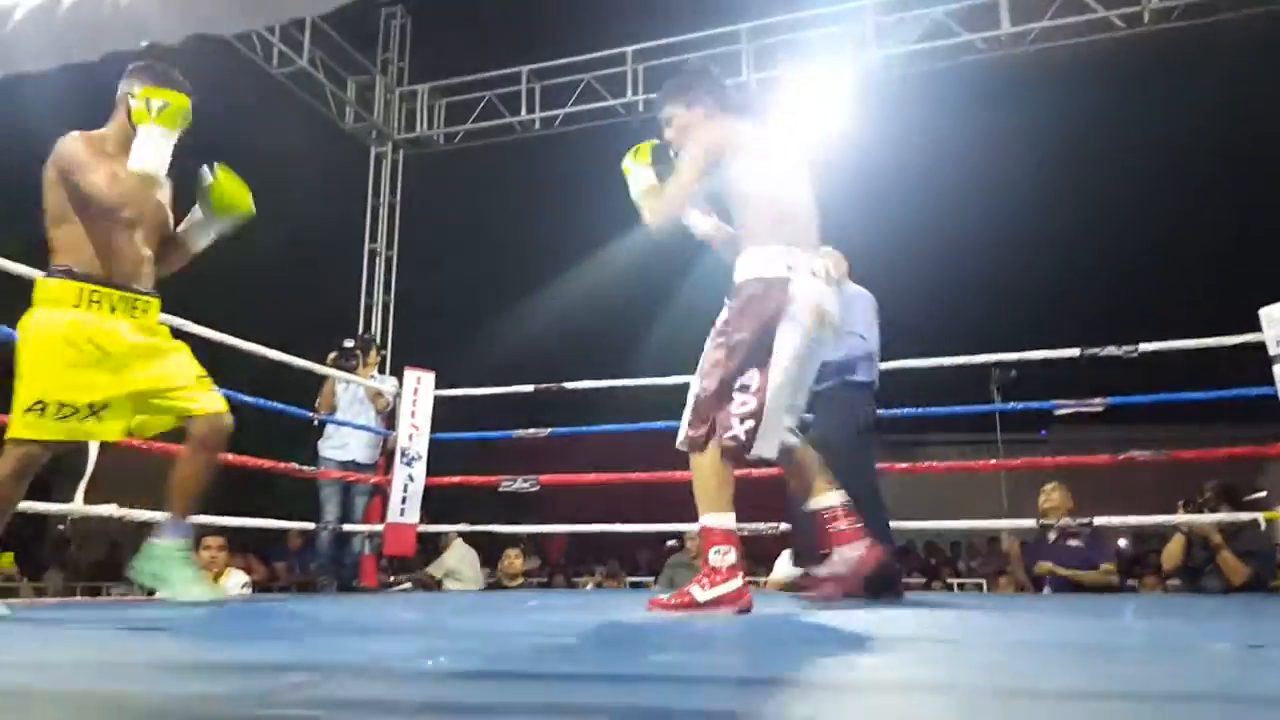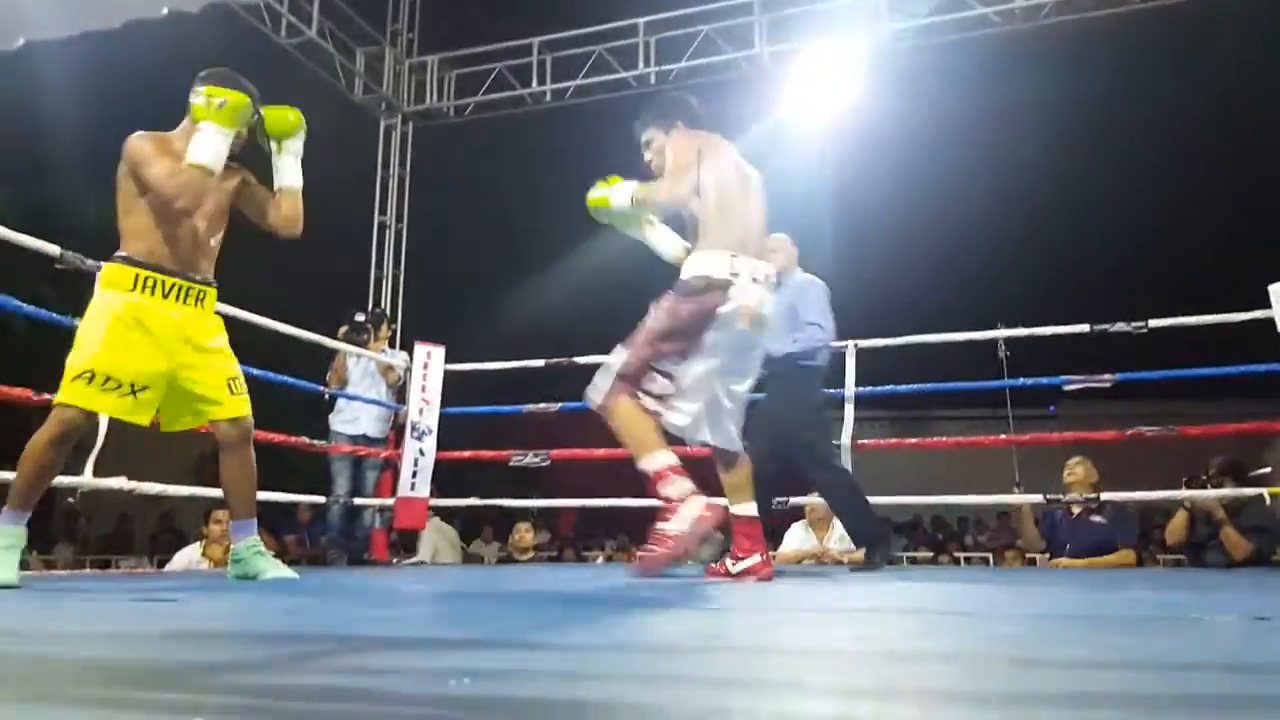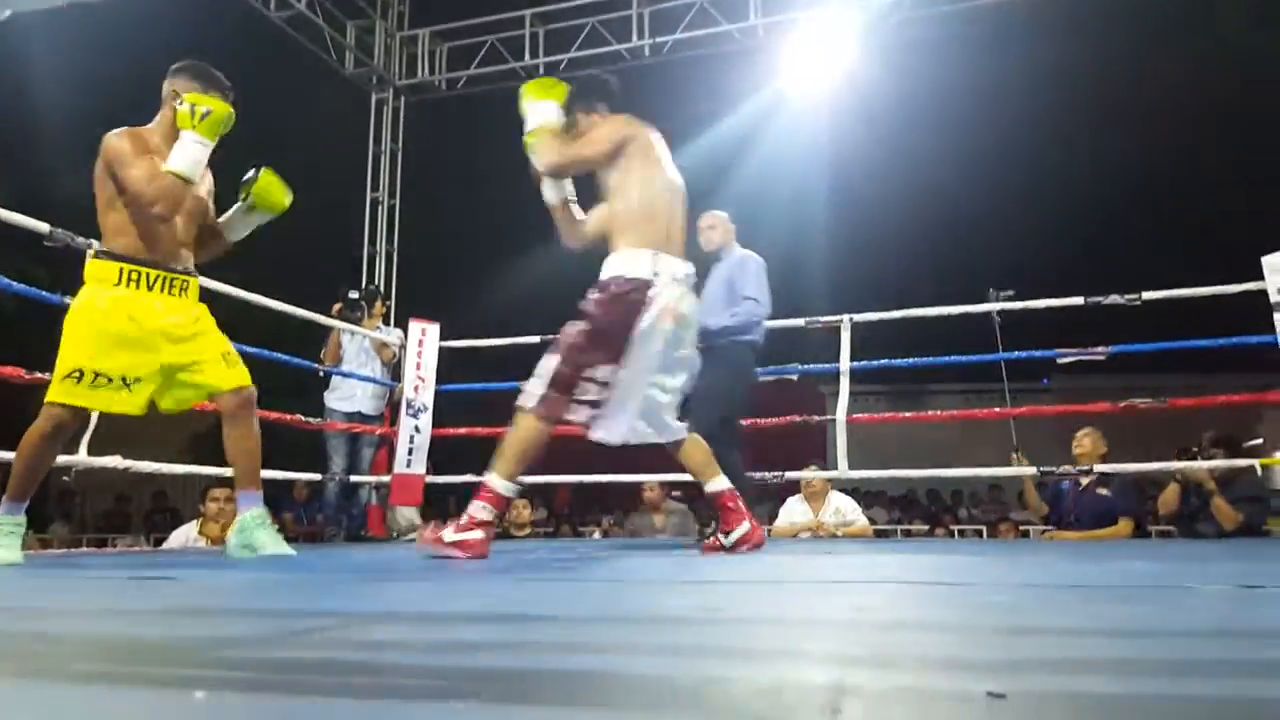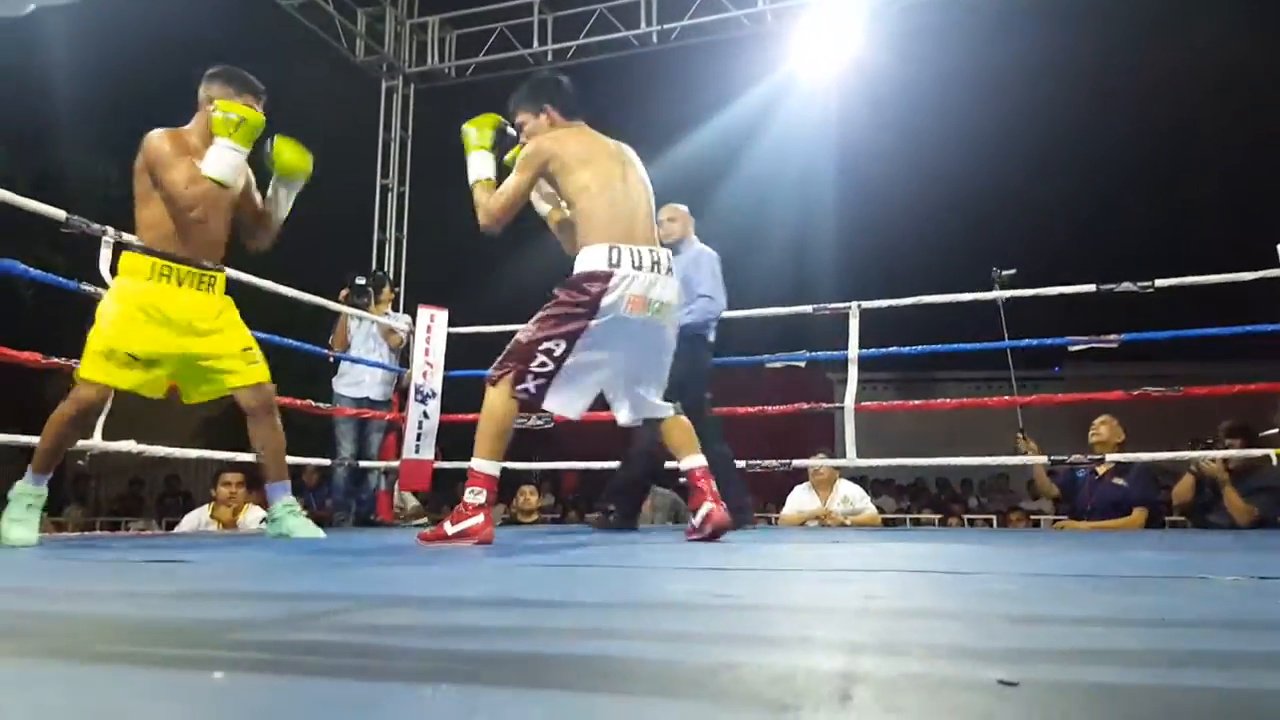
dt=0.3s
person 1, frame 1
left shoulder: (156, 182)
right shoulder: (76, 149)
right elbow: (123, 207)
left wrist: (212, 218)
right wrist: (156, 134)
left hip: (140, 326)
right hip: (71, 317)
left knee: (213, 423)
left ankle: (167, 551)
person 1, frame 2
left shoulder: (233, 177)
right shoulder: (143, 146)
left elbow: (289, 223)
right elbow: (181, 199)
left wrist: (288, 151)
right wrist: (214, 132)
left hip: (196, 314)
right hip: (131, 301)
left knee: (237, 427)
right knee: (70, 419)
left ankle: (247, 550)
person 1, frame 3
left shoulder: (202, 173)
right shoulder: (121, 143)
right elbow: (159, 204)
left wrist: (250, 209)
right wrist: (196, 139)
left hip: (181, 304)
right hip: (116, 297)
left knee: (239, 398)
right knee: (61, 414)
left ankle: (250, 526)
person 1, frame 4
left shoulder: (235, 169)
right shoulder: (162, 142)
left elbow: (260, 236)
right elbow: (196, 207)
left wrist: (286, 184)
right wrist: (230, 146)
left hip: (208, 297)
right hip: (147, 289)
left knee: (259, 394)
right knee: (89, 394)
left ankle: (283, 510)
person 2, frame 1
left shoulder: (712, 135)
right shoulder: (767, 147)
left elbow: (661, 216)
left wrist: (639, 177)
right wrist: (697, 213)
left hip: (772, 284)
right hip: (809, 293)
left knee: (707, 430)
right knee: (768, 434)
left ankle: (720, 576)
right ankle: (845, 540)
person 2, frame 2
left shoulder: (690, 144)
right shoulder: (736, 172)
left elbow: (674, 195)
left wrist: (619, 195)
right wrist: (645, 227)
left hip: (718, 289)
right hip: (752, 298)
left knee: (616, 390)
right knee: (720, 430)
left ankle: (684, 506)
right ankle: (749, 553)
person 2, frame 3
left shoulder: (623, 130)
right shoulder: (633, 179)
left elbow: (550, 157)
right elbow: (577, 238)
left wrist: (536, 109)
right wrist: (553, 182)
left hip: (634, 286)
right hip: (674, 297)
left knee: (546, 401)
right knee: (662, 422)
left ankle: (473, 525)
right ankle: (738, 524)
person 2, frame 4
left shoulder: (547, 145)
right shoulder: (623, 153)
left elbow: (490, 218)
left wrist: (478, 152)
right wrist: (539, 188)
left hip: (606, 282)
right hip: (658, 285)
left knee: (506, 380)
right knee: (651, 403)
left ankle: (473, 513)
right ankle: (709, 503)
person 3, frame 1
left shoulder: (855, 297)
left elbow: (863, 343)
left wrist: (816, 359)
left hip: (846, 398)
right hip: (833, 399)
left knee: (855, 484)
left ankle: (883, 578)
person 3, frame 2
left shoulder: (808, 286)
right shoulder: (777, 299)
left elbow: (821, 333)
left wrist: (776, 352)
left hip: (798, 383)
right hip: (780, 386)
left knee: (817, 465)
right knee: (761, 465)
left ankle: (874, 539)
person 3, frame 3
left shoulder: (746, 261)
right shoulder: (716, 274)
left elbow: (758, 307)
left wrist: (713, 326)
left hip: (733, 357)
right hip: (714, 358)
left knee: (708, 433)
right knee: (719, 435)
person 3, frame 4
left shoulder: (702, 256)
right shoulder: (676, 262)
left elbow: (713, 304)
left hip: (687, 354)
right hip: (675, 355)
left knee: (654, 431)
right knee: (695, 433)
person 4, frame 1
left shoulder: (387, 382)
right shoulder: (340, 380)
left elbow: (381, 405)
right elbow: (324, 409)
left wrist: (361, 372)
right wrist: (331, 374)
left hip: (365, 459)
right hip: (333, 454)
left knee: (357, 522)
right knee: (329, 520)
left ankle: (348, 580)
right ankle: (325, 579)
person 4, frame 2
left shoulder: (398, 357)
right shoulder: (351, 353)
left elbow: (392, 379)
right elbow: (335, 383)
left wrist: (372, 347)
right wrist: (343, 347)
left hip: (376, 433)
right hip: (344, 429)
left knee: (368, 496)
right knee: (340, 494)
left ankle: (359, 554)
right ankle: (336, 553)
person 4, frame 3
left shoulder: (393, 333)
right shoulder: (345, 331)
left elbow: (386, 356)
right elbow: (329, 361)
left wrist: (366, 324)
right wrist: (336, 325)
left hip: (371, 410)
right hip: (340, 406)
left knee: (364, 473)
right knee: (337, 471)
left ankle: (356, 531)
right ankle: (333, 530)
person 4, frame 4
left shoulder: (401, 320)
right shoulder: (354, 317)
left elbow: (394, 342)
right elbow: (338, 347)
left wrist: (374, 310)
right wrist: (344, 310)
left hip: (380, 396)
right hip: (348, 391)
left knee: (372, 458)
right knee: (345, 457)
left ankle: (364, 517)
right ankle: (341, 515)
